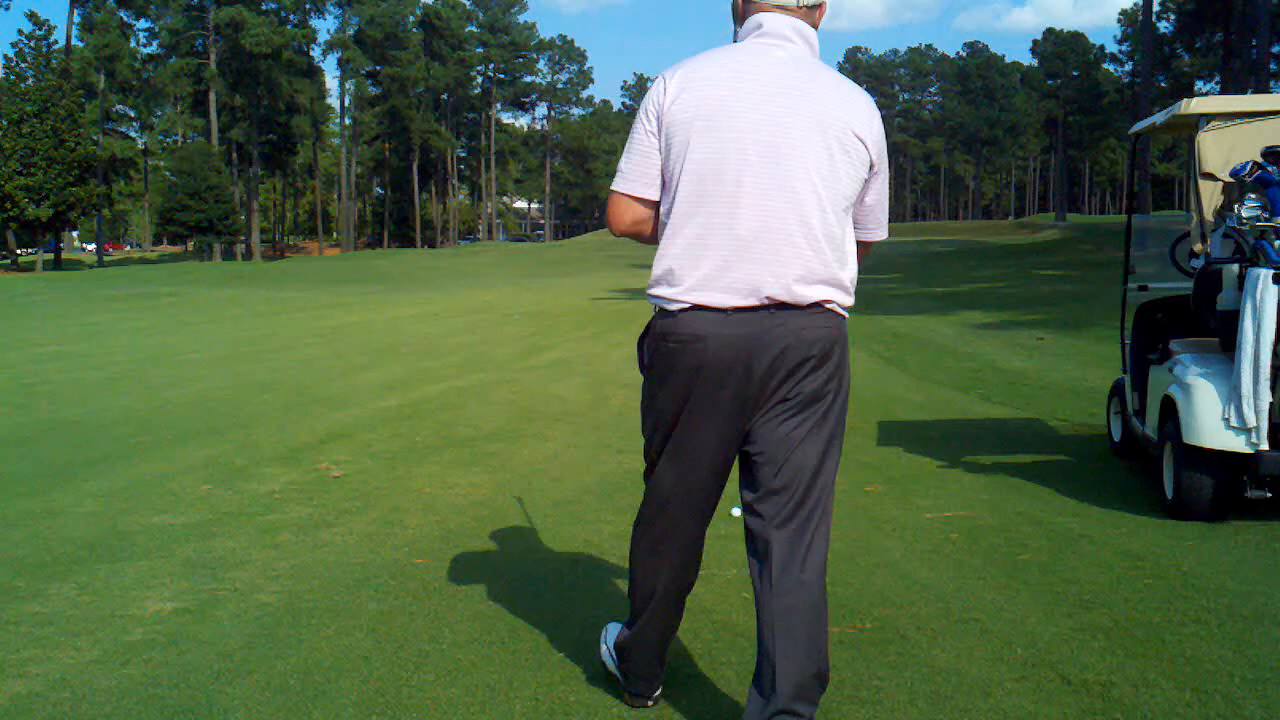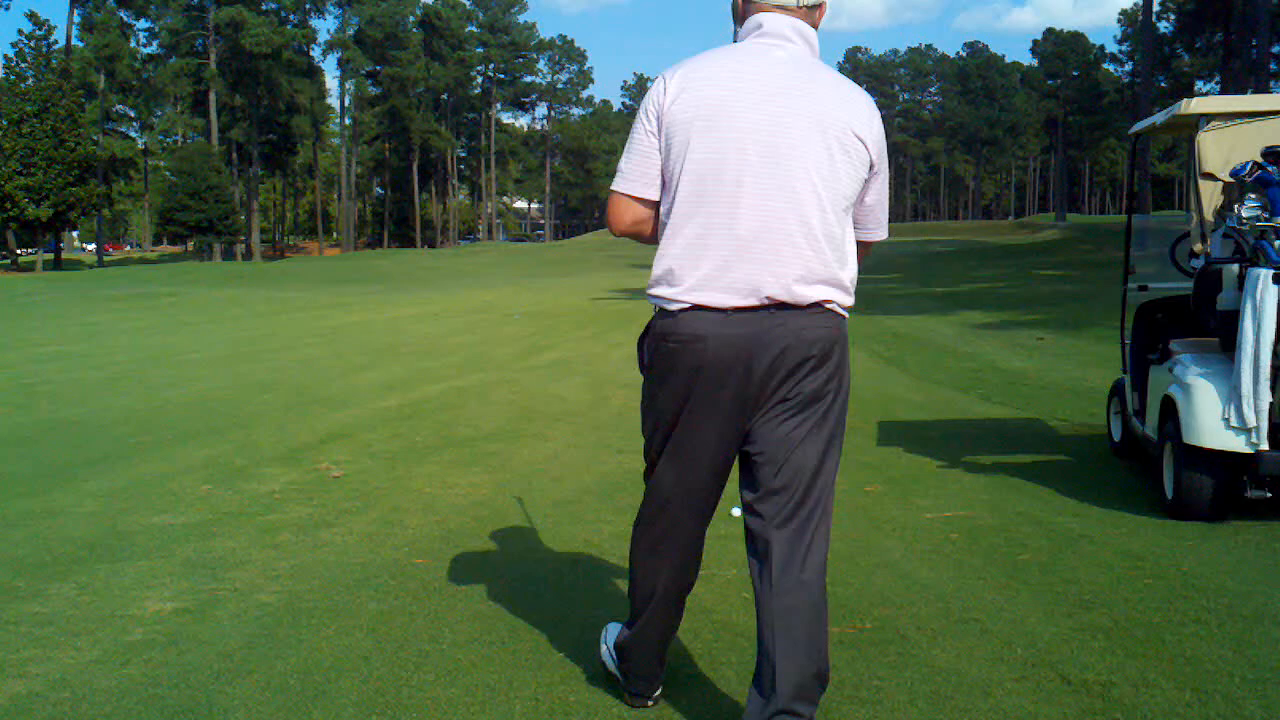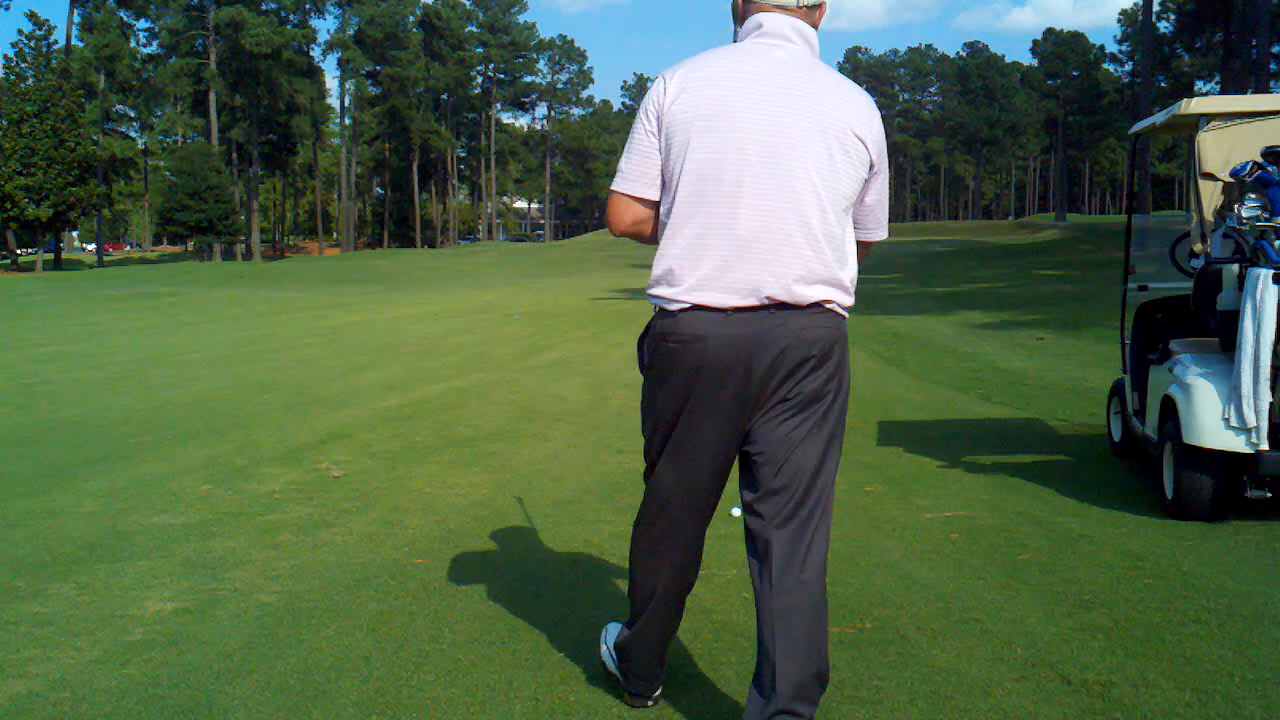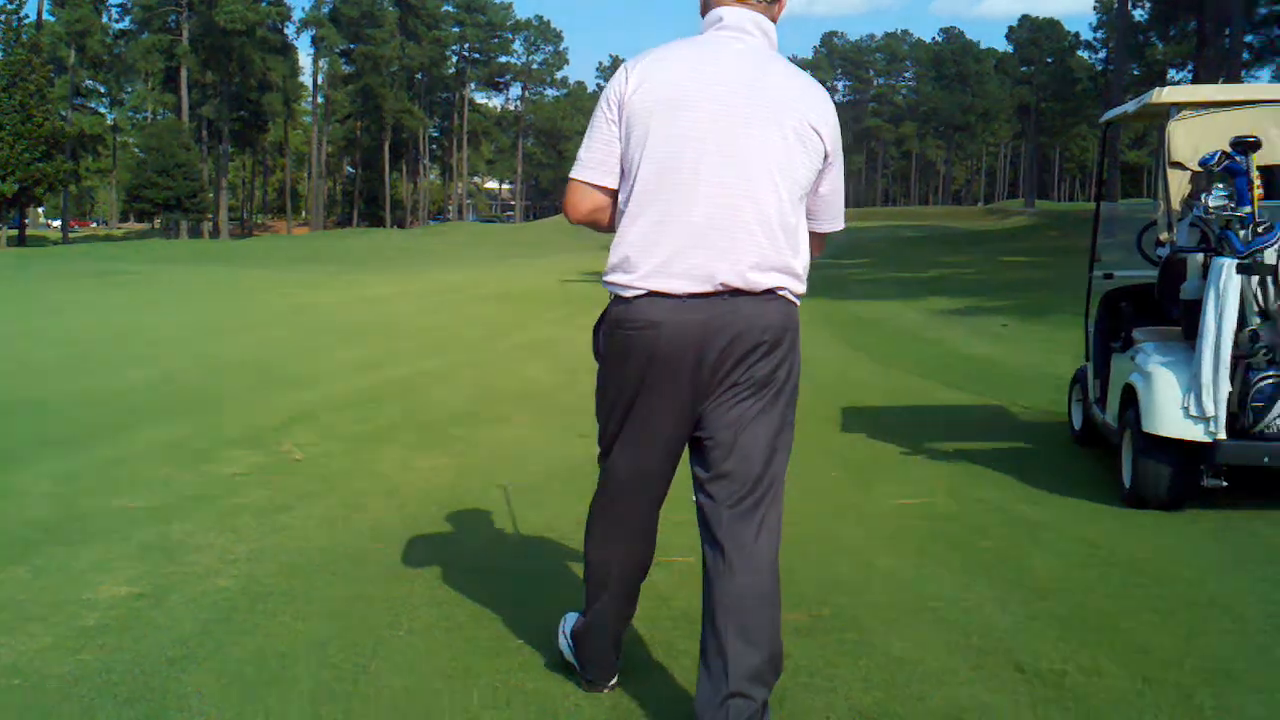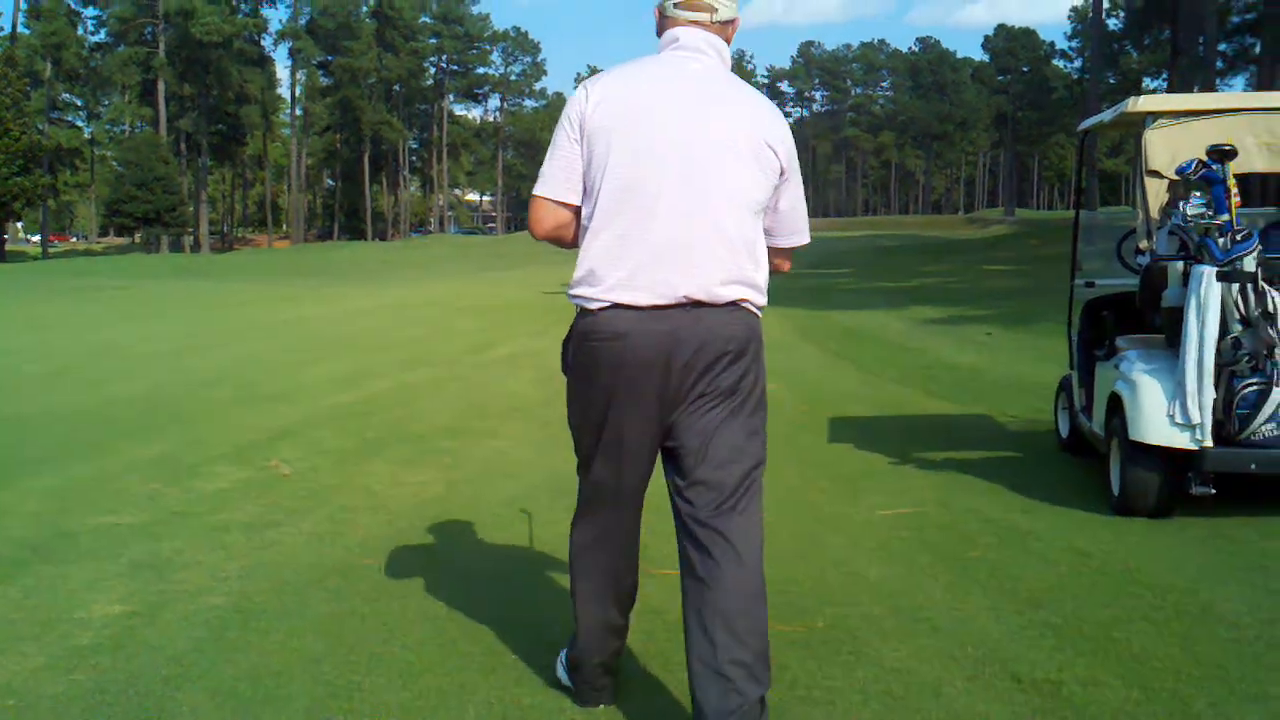
dt=0.1s
person 1, frame 1
left shoulder: (679, 84)
right shoulder: (855, 105)
left elbow: (626, 217)
right elbow: (863, 241)
left hip: (694, 333)
right hip: (808, 337)
left knee: (673, 512)
right knee: (794, 535)
person 1, frame 2
left shoulder: (680, 84)
right shoulder: (856, 105)
left elbow: (626, 216)
right elbow: (864, 241)
left hip: (694, 332)
right hip: (808, 339)
left knee: (673, 511)
right knee: (794, 537)
person 1, frame 3
left shoulder: (679, 85)
right shoulder: (855, 107)
left elbow: (625, 216)
right elbow: (863, 242)
left hip: (695, 334)
right hip: (807, 339)
left knee: (673, 512)
right knee: (794, 538)
person 1, frame 4
left shoulder: (640, 74)
right shoulder: (812, 99)
left elbow: (583, 203)
right elbow: (818, 231)
left hip: (648, 318)
right hip: (760, 325)
left knee: (627, 497)
right knee: (745, 523)
left ankle: (596, 652)
person 1, frame 5
left shoulder: (598, 95)
right shoulder: (765, 118)
left elbow: (548, 222)
right elbow: (780, 251)
left hip: (615, 332)
right hip: (724, 339)
left knee: (605, 508)
right knee: (723, 531)
